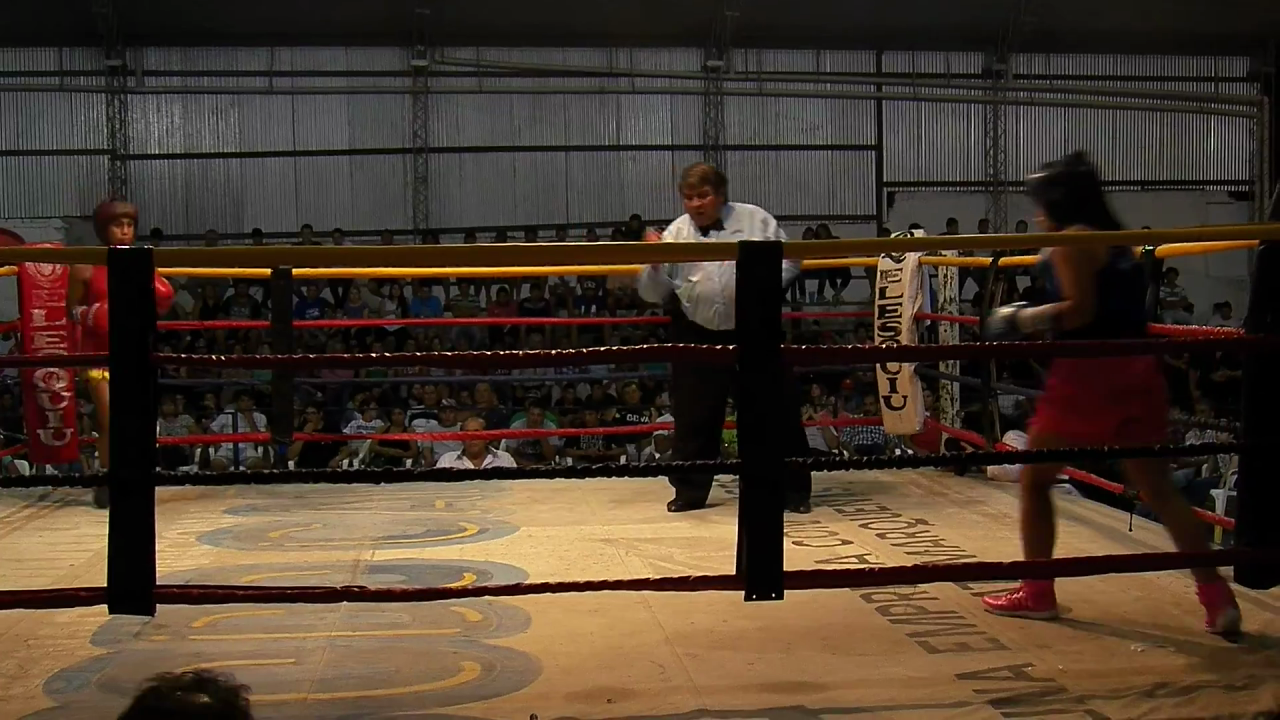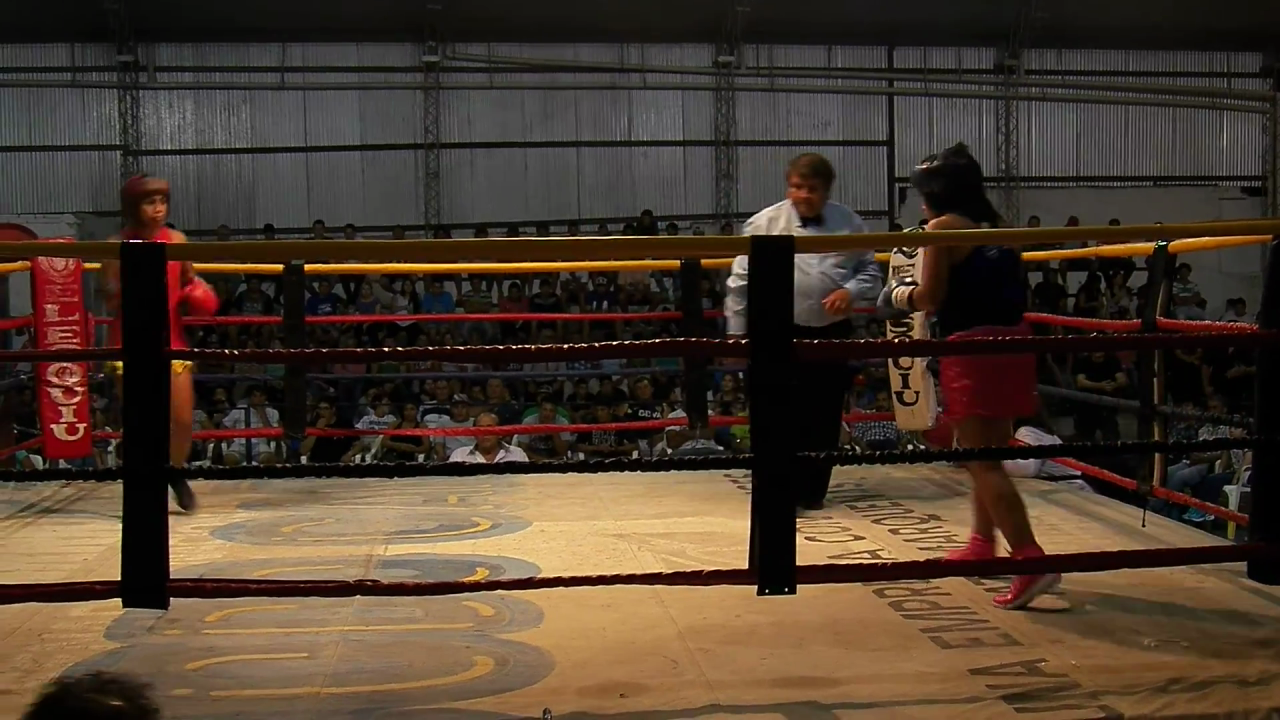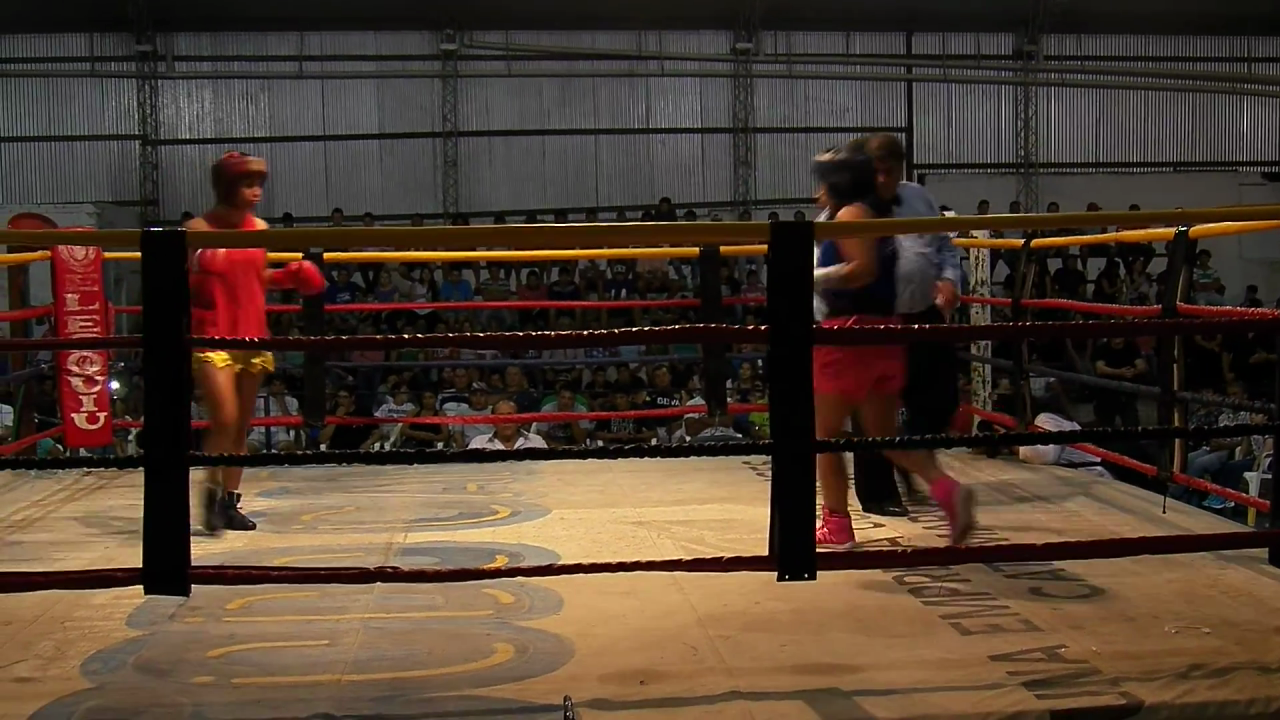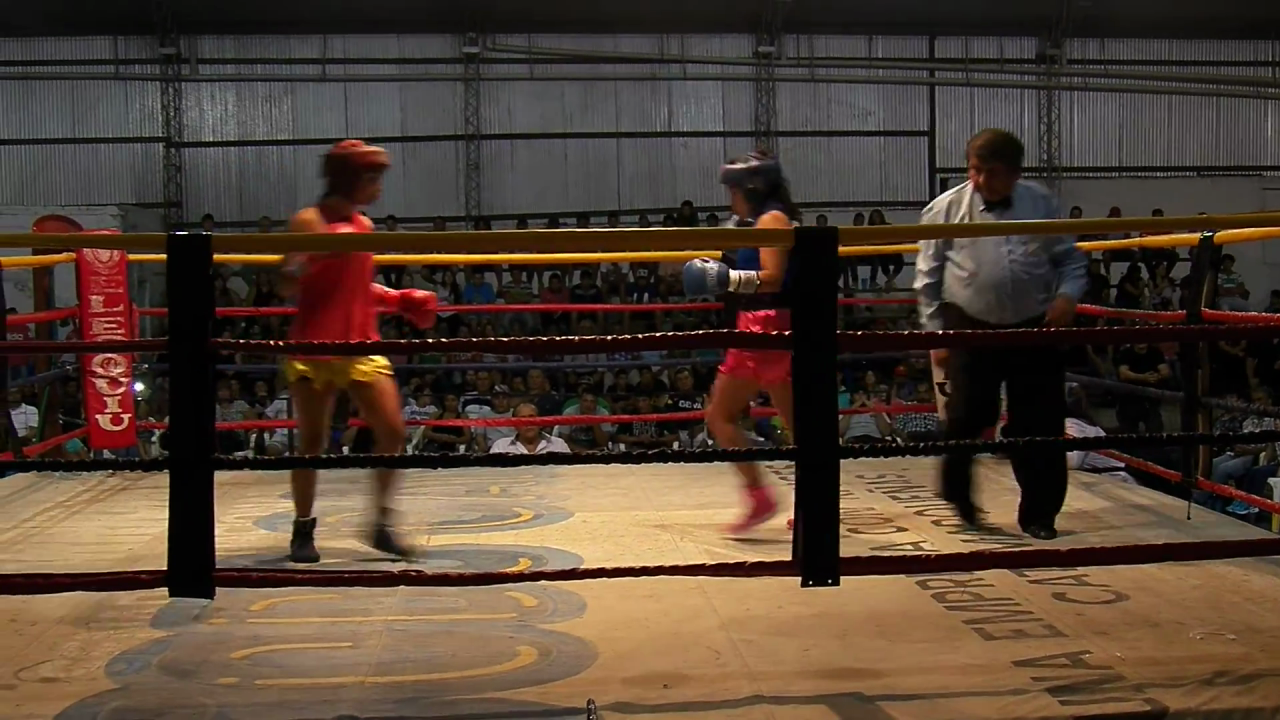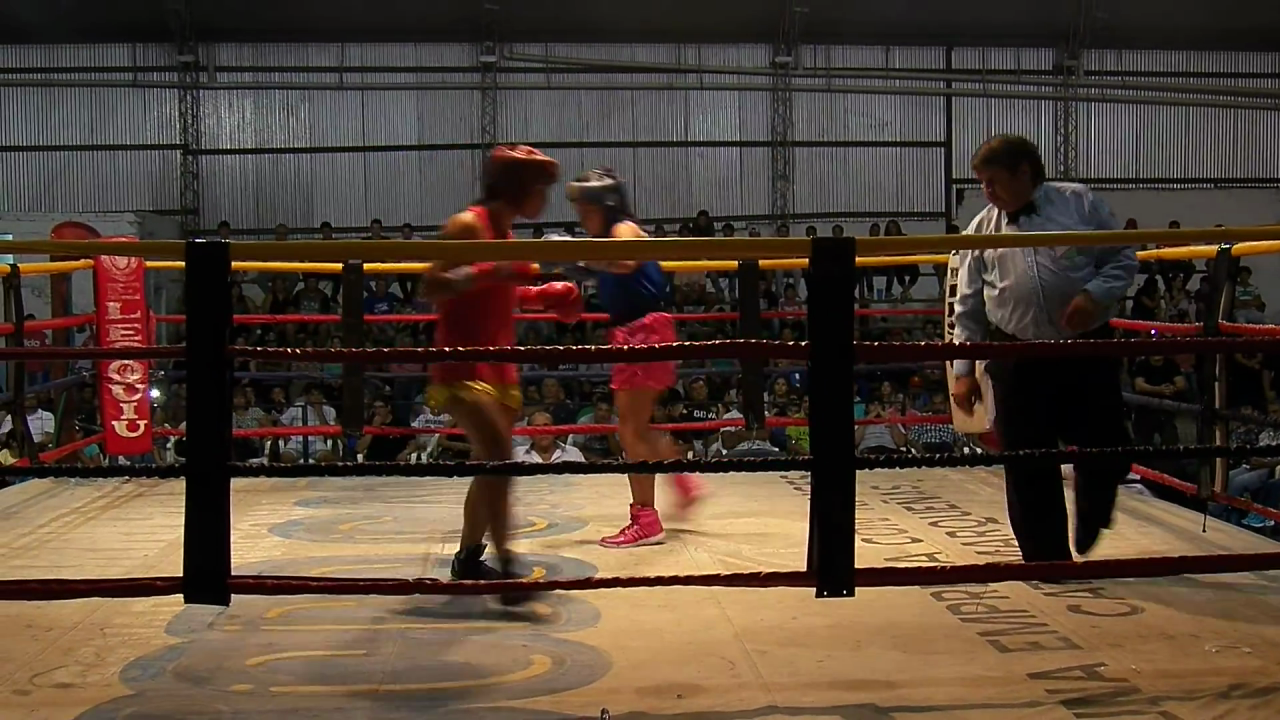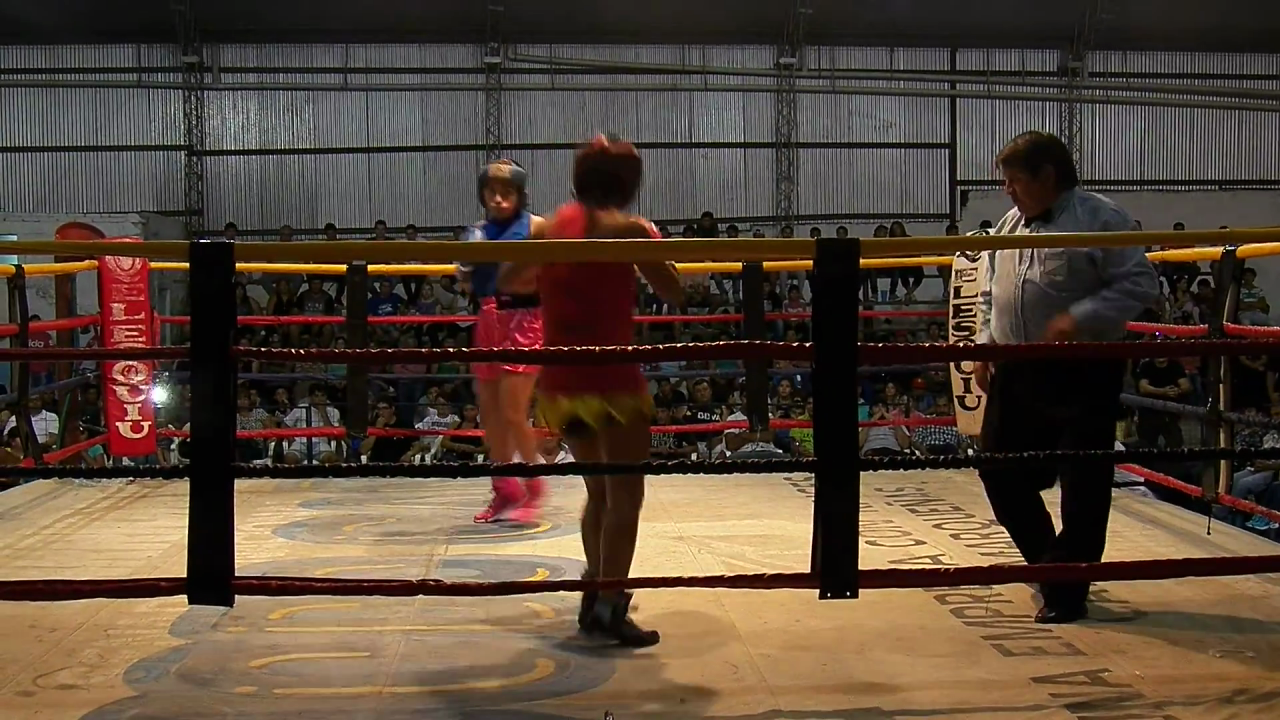
dt=0.5s
person 1, frame 1
left shoulder: (1068, 242)
right shoulder: (1121, 243)
left elbow: (1081, 309)
right elbow: (1122, 307)
left wrist: (1021, 319)
right wrist: (1048, 321)
left hip: (1087, 373)
right hip: (1136, 368)
left knee: (1033, 480)
right knee: (1160, 490)
left ankle: (1038, 591)
right ankle: (1216, 594)
person 1, frame 2
left shoulder: (942, 229)
right shoulder: (997, 229)
left elbow: (931, 295)
right elbow: (1013, 290)
left wrist: (898, 293)
left hip: (972, 349)
right hip: (1012, 344)
left knee: (983, 465)
right knee: (982, 453)
left ankle: (1033, 565)
right ankle: (981, 545)
person 1, frame 3
left shoulder: (849, 216)
right shoulder: (876, 219)
left elbow: (864, 271)
left wrist: (816, 279)
left knee: (825, 435)
right knee: (886, 436)
left ankle: (836, 527)
right ankle: (947, 490)
person 1, frame 4
left shoulder: (771, 220)
right shoulder: (775, 222)
left elbow: (772, 279)
left wrist: (730, 279)
left hip: (765, 326)
right hip: (782, 326)
left knee: (720, 415)
right knee: (792, 421)
left ankle: (760, 497)
person 1, frame 5
left shoulder: (624, 230)
right shoulder: (613, 237)
left elbow: (626, 262)
left hip: (643, 333)
right hip: (639, 334)
left knee: (629, 430)
right knee: (636, 426)
left ankle: (646, 521)
right ankle: (683, 481)
person 1, frame 6
left shoulder: (535, 226)
right shoulder: (480, 232)
right elbow: (470, 283)
right wrist: (466, 263)
left hip: (521, 322)
right hip: (487, 323)
left knee: (512, 413)
right knee: (489, 413)
left ankle: (533, 488)
right ankle: (506, 490)
person 2, frame 1
left shoulder: (754, 218)
right shoulder: (676, 233)
left elbow: (790, 258)
right elbow: (654, 292)
left wrist: (766, 284)
right wrist: (654, 262)
right hip: (699, 336)
right knee: (694, 416)
left ankle: (795, 490)
right ankle: (690, 490)
person 2, frame 2
left shoulder: (848, 222)
right shoulder: (765, 223)
left elbow: (871, 270)
right elbow: (741, 282)
left wrist: (851, 292)
right wrist: (738, 331)
left hip: (833, 331)
left knee: (824, 415)
left ankle: (808, 488)
person 2, frame 3
left shoulder: (919, 198)
left elbow: (945, 247)
left wrist: (949, 279)
left hip: (924, 315)
left knee: (941, 397)
right ankle: (877, 491)
person 2, frame 4
left shoulder: (1042, 204)
right shoulder: (946, 209)
left elbow: (1070, 259)
right elbow: (928, 279)
left wrist: (1066, 294)
right wrist: (936, 335)
left hip: (1034, 329)
right hip: (971, 329)
left knee: (1038, 425)
right knee: (967, 417)
left ankle: (1038, 515)
right ankle: (957, 492)
person 2, frame 5
left shoulder: (1080, 203)
right shoulder: (981, 230)
left elbow: (1123, 258)
right elbow: (967, 307)
left wrist: (1095, 294)
right wrist: (963, 369)
right hip: (1016, 358)
left knee: (1106, 445)
right knee: (1027, 459)
left ankle: (1089, 518)
right ankle: (1046, 554)
person 2, frame 6
left shoulder: (1102, 218)
right shoulder: (1011, 223)
left elbow: (1141, 285)
right elbow: (992, 294)
left wrist: (1081, 319)
right wrist: (986, 344)
left hip: (1083, 371)
right hip: (1015, 368)
left knee: (1083, 481)
right knee: (998, 465)
left ankle: (1066, 588)
right ankle: (1046, 557)
person 3, frame 1
right shoulder: (85, 267)
left elbow: (160, 308)
right elbow: (72, 310)
left wrist: (161, 297)
right wrist: (90, 315)
right hip: (99, 354)
right knee: (108, 420)
right ankle: (106, 475)
person 3, frame 2
left shoulder: (176, 240)
right shoulder: (119, 246)
left elbow: (189, 277)
right elbow: (109, 296)
left wrist: (199, 291)
left hip: (172, 341)
left knee: (183, 420)
left ankle: (178, 476)
person 3, frame 3
left shoulder: (259, 228)
right shoulder: (198, 229)
left wrist: (289, 275)
right wrist: (196, 264)
left hip: (252, 337)
right hip: (212, 338)
left knee: (242, 425)
right knee: (225, 419)
left ankle: (230, 501)
right ankle: (212, 493)
person 3, frame 4
left shoulder: (365, 227)
right shoulder: (308, 221)
right elbow: (288, 282)
left wrist: (398, 299)
right wrist: (318, 255)
left hip: (363, 345)
right hip: (317, 347)
left knee: (393, 431)
right knee: (312, 441)
left ankle: (382, 524)
right ankle: (303, 529)
person 3, frame 5
left shoulder: (504, 233)
right shoulder: (468, 226)
right elbow: (436, 289)
left wrist: (542, 295)
right wrist: (491, 270)
left hip: (497, 366)
right hip: (464, 368)
left knee: (493, 464)
right knee: (499, 460)
left ankle: (469, 556)
right ankle: (504, 569)
person 3, frame 6
left shoulder: (553, 227)
right shoulder: (624, 228)
left elbow: (509, 279)
right elbow: (673, 291)
right wrist: (656, 245)
left hip: (561, 379)
right hip: (611, 375)
left knee: (600, 487)
right knee: (626, 493)
left ankle: (598, 588)
right ankle: (607, 605)
